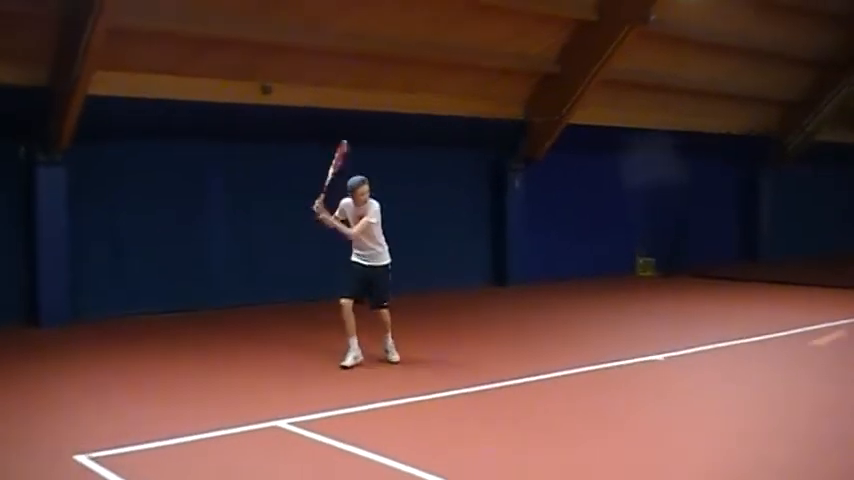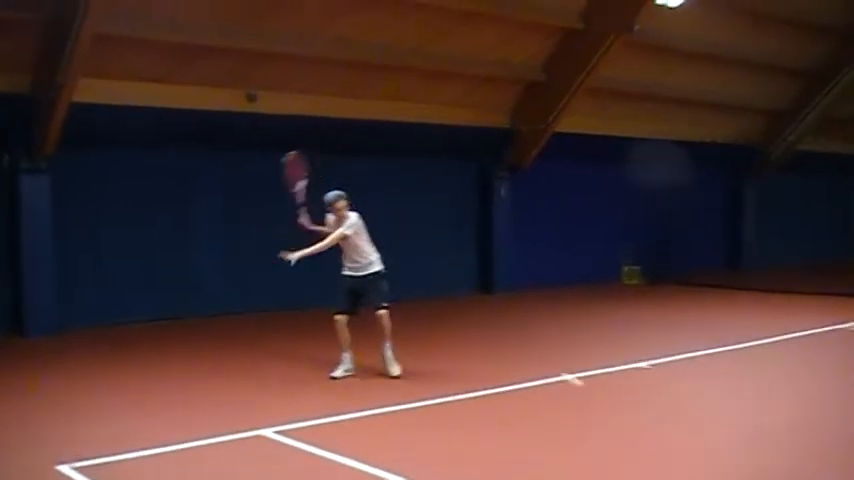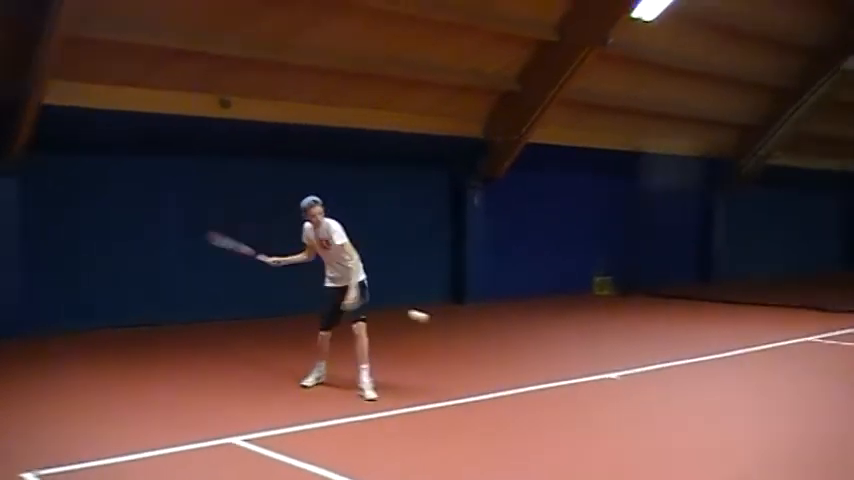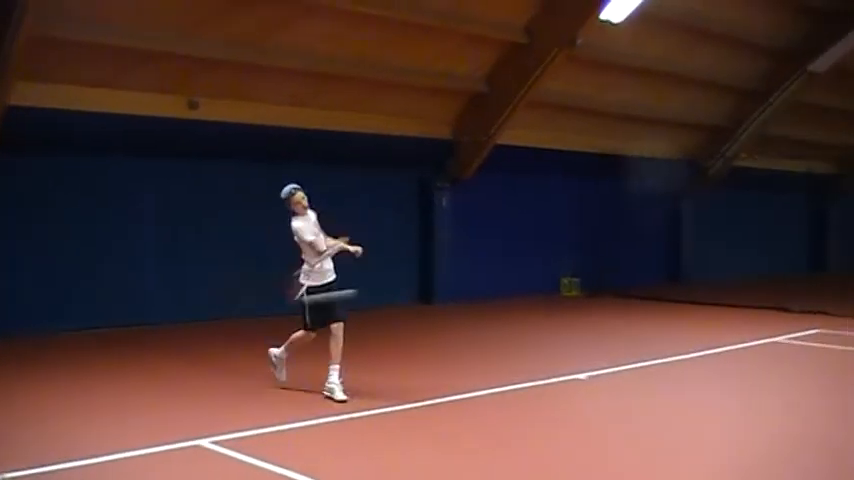
dt=0.2s
person 1, frame 1
left shoulder: (374, 207)
right shoulder: (346, 204)
left elbow: (353, 234)
right elbow: (336, 222)
left wrist: (329, 221)
right wrist: (322, 213)
left hip: (380, 264)
right hip: (358, 262)
left knee: (382, 309)
right knee: (345, 303)
left ankle: (389, 345)
right ankle: (354, 351)
person 1, frame 2
left shoulder: (353, 219)
right shoulder: (332, 218)
left elbow: (328, 243)
left wrist: (300, 254)
right wrist: (311, 227)
left hip: (372, 273)
right hip: (350, 275)
left knee: (382, 314)
right knee: (339, 319)
left ankle: (388, 356)
right ankle: (346, 363)
person 1, frame 3
left shoulder: (333, 227)
right shoulder: (307, 230)
left elbow: (350, 259)
right elbow: (309, 255)
left wrist: (353, 291)
right wrist: (280, 261)
left hip: (355, 282)
right hip: (333, 286)
left knee: (359, 327)
right knee: (324, 333)
left ankle: (365, 381)
right ankle: (319, 371)
person 1, frame 4
left shoulder: (310, 214)
right shoulder: (298, 225)
right elbow: (322, 251)
left wrist: (347, 246)
right wrist: (338, 246)
left hip: (328, 280)
right hip: (313, 283)
left knee: (337, 328)
right knee: (309, 332)
left ankle: (333, 383)
right ankle: (280, 353)
